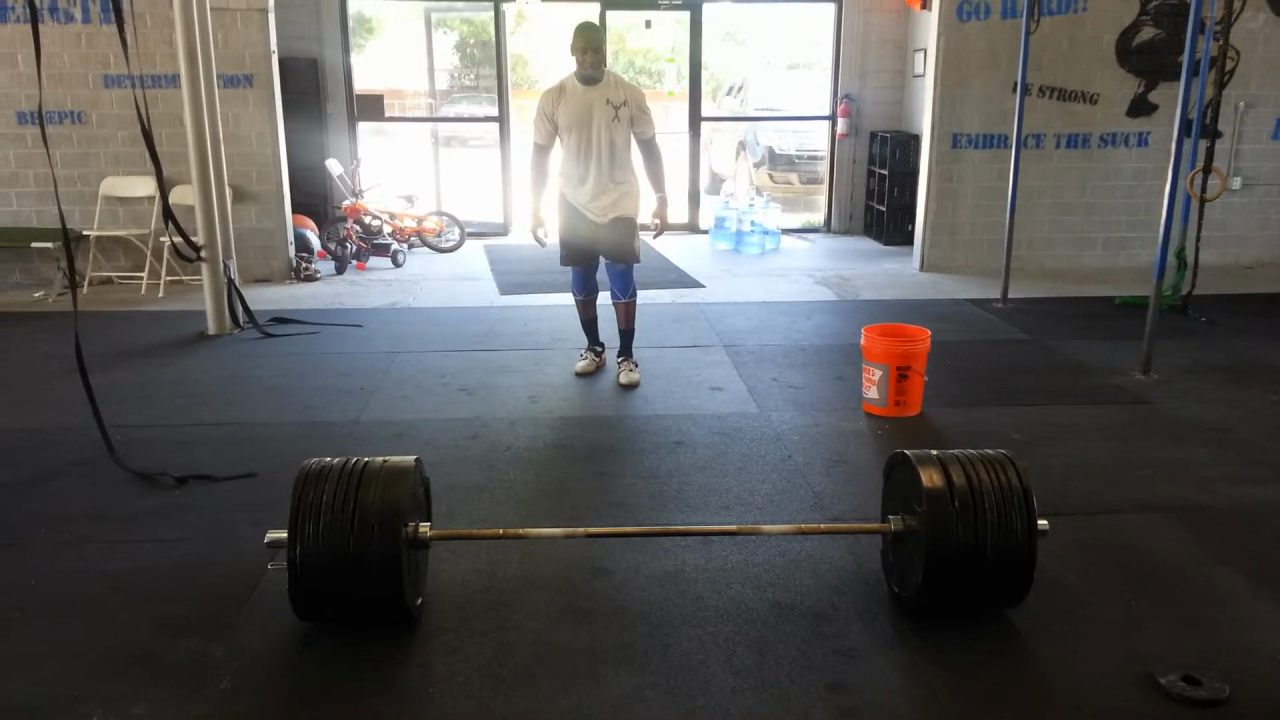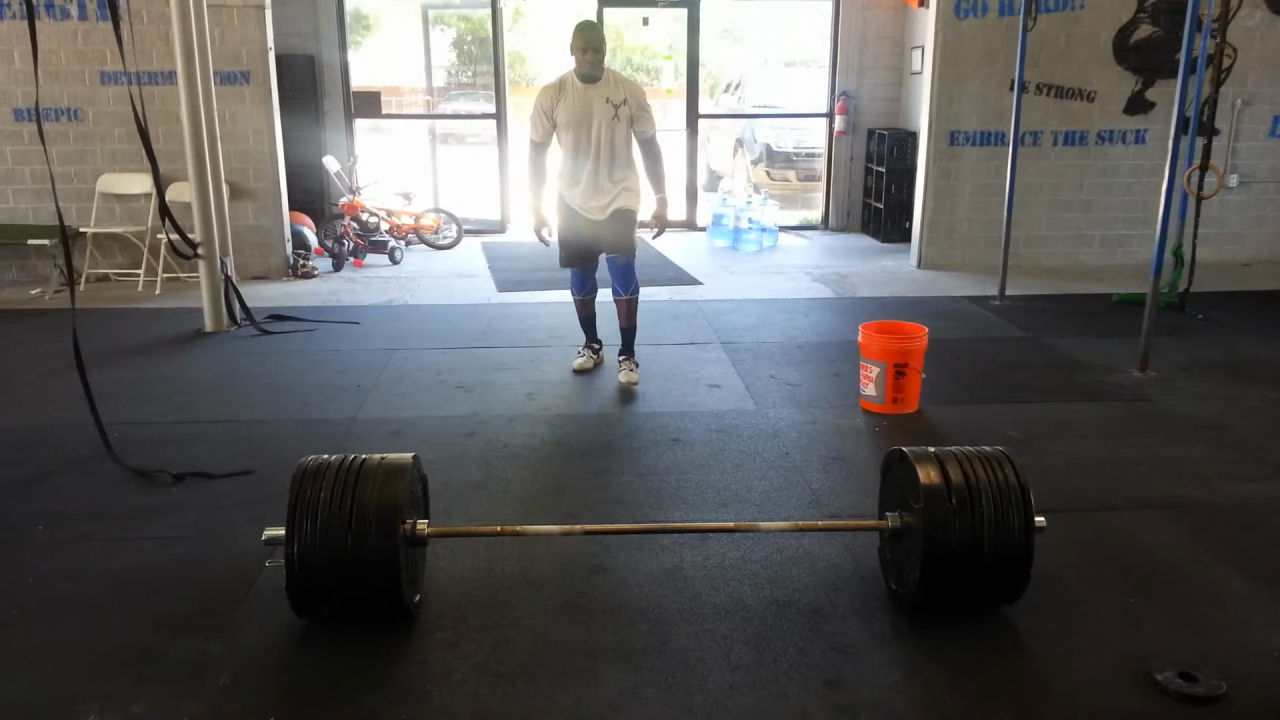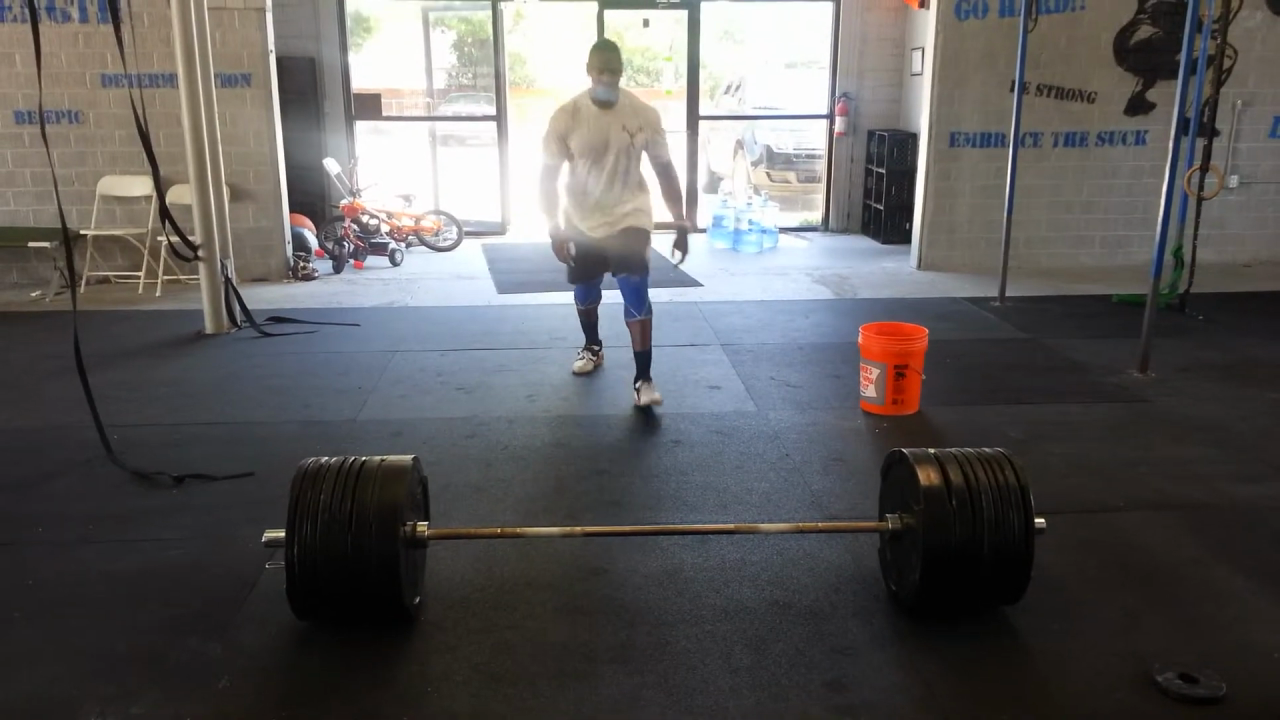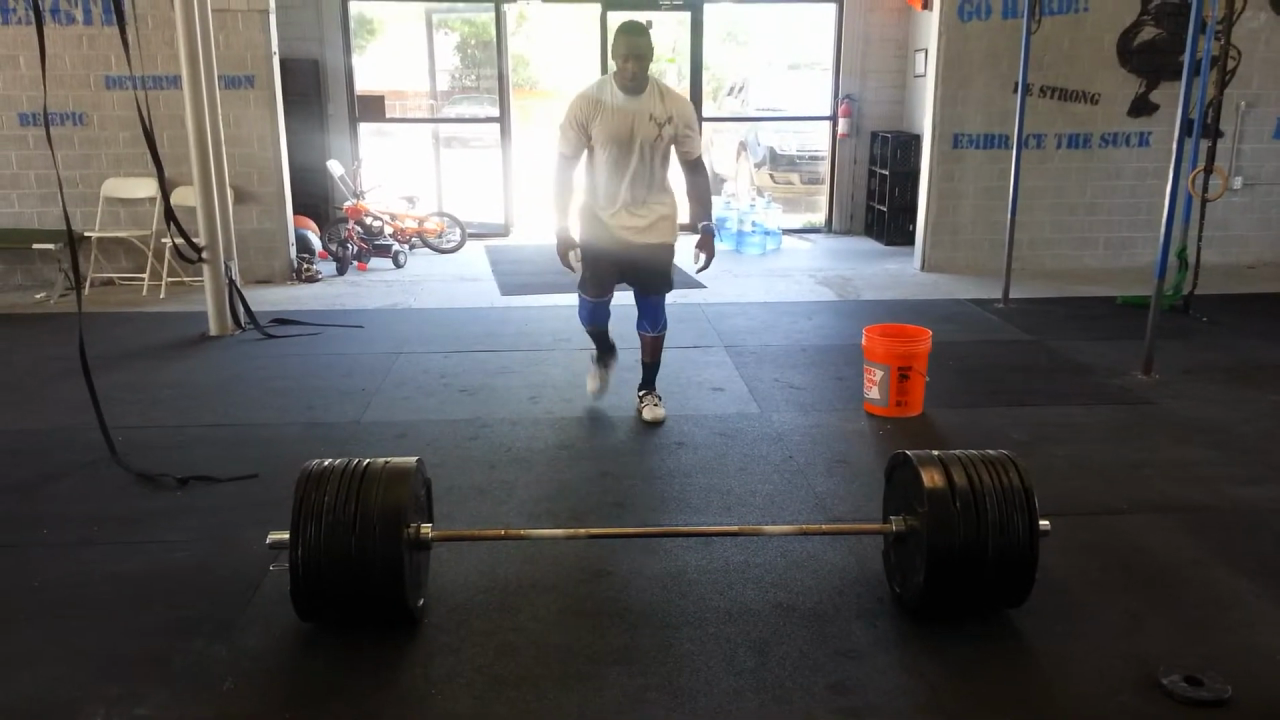
dt=0.3s
person 1, frame 1
left shoulder: (629, 93)
right shoulder: (554, 98)
left elbow: (649, 148)
right elbow: (541, 155)
left wrist: (661, 199)
right wrist: (536, 208)
left hip: (619, 203)
right hip: (575, 204)
left knee: (621, 278)
right knee: (582, 278)
left ankle: (626, 356)
right ankle: (594, 348)
person 1, frame 2
left shoulder: (630, 91)
right shoulder: (552, 94)
left elbow: (649, 147)
right elbow: (538, 152)
left wrist: (661, 200)
right wrist: (537, 207)
left hip: (619, 197)
right hip: (574, 201)
left knee: (622, 268)
right knee: (581, 276)
left ankle: (628, 355)
right ankle: (592, 345)
person 1, frame 3
left shoulder: (644, 115)
right shoulder: (566, 117)
left elbow: (664, 170)
right elbow: (549, 176)
left wrist: (680, 223)
right wrist: (555, 227)
left hip: (630, 216)
right hip: (582, 219)
left knee: (634, 289)
right knee: (585, 291)
left ankle: (643, 378)
right ankle: (593, 346)
person 1, frame 4
left shoulder: (676, 106)
right shoulder: (587, 103)
left elbow: (694, 167)
right elbow: (565, 166)
left wrist: (705, 226)
right wrist: (562, 227)
left hip: (655, 223)
right hip: (601, 221)
left knee: (652, 307)
right knee: (592, 306)
left ankle: (648, 389)
right ankle: (604, 351)
